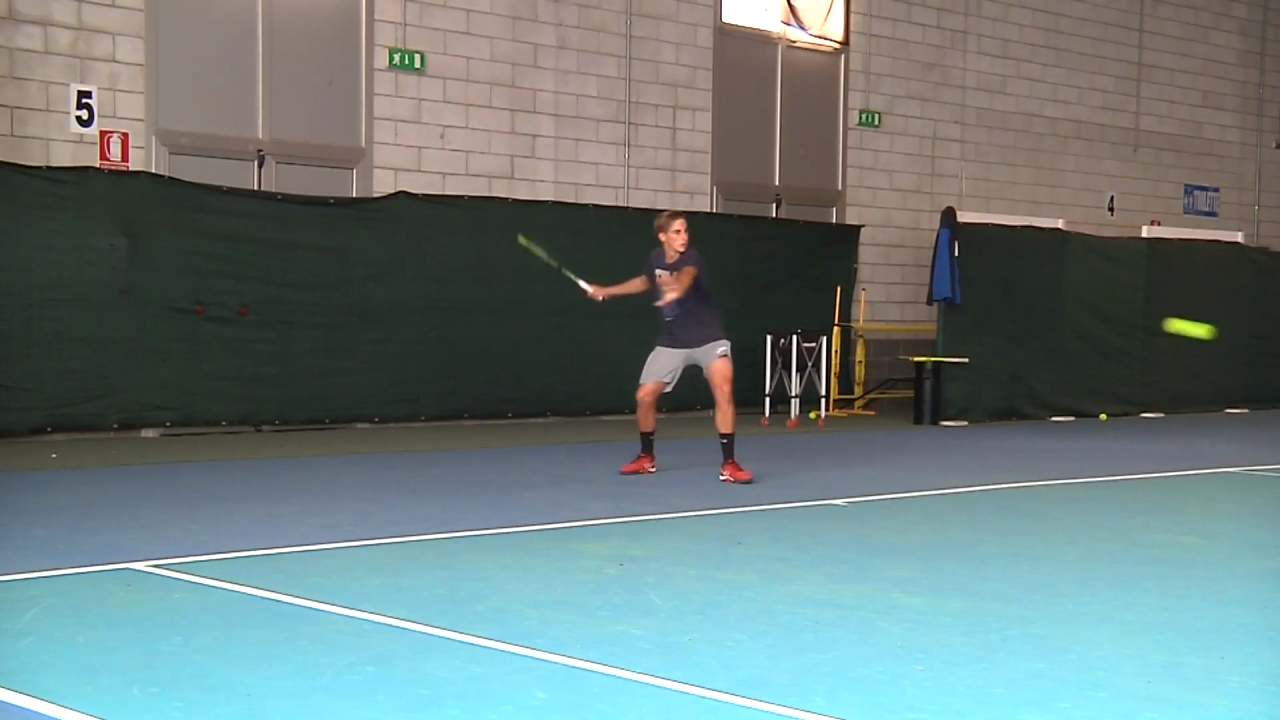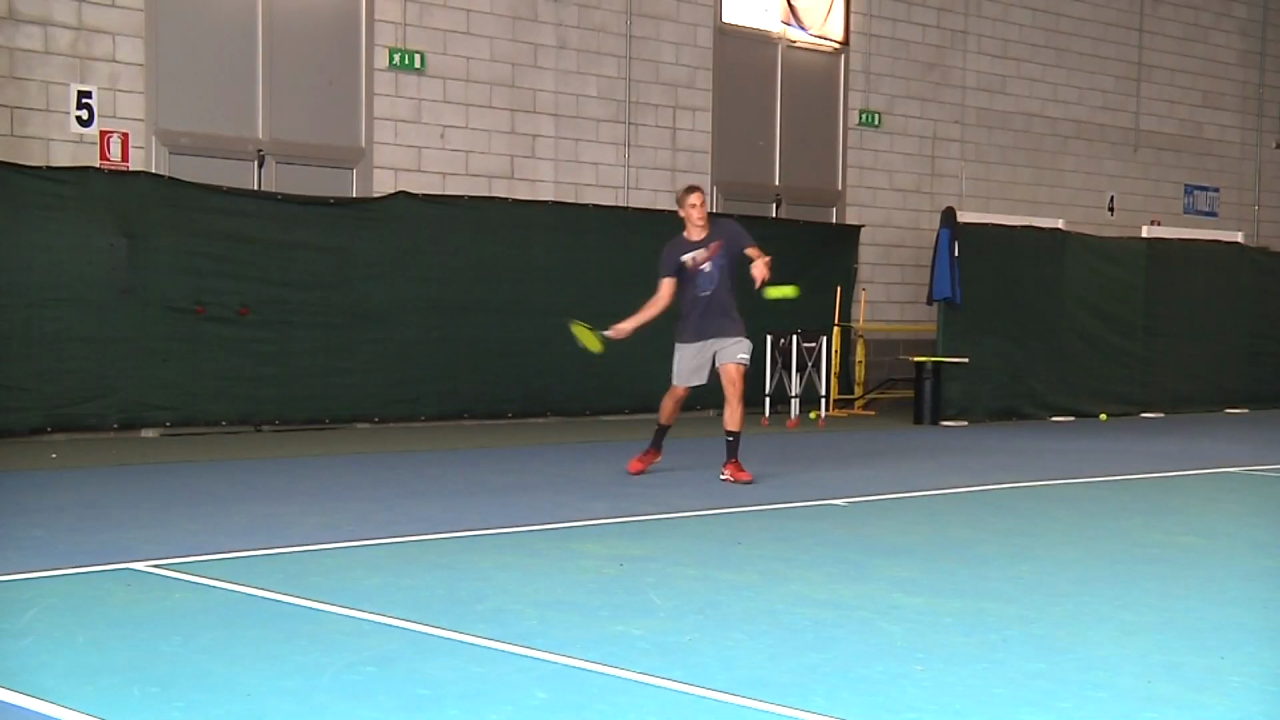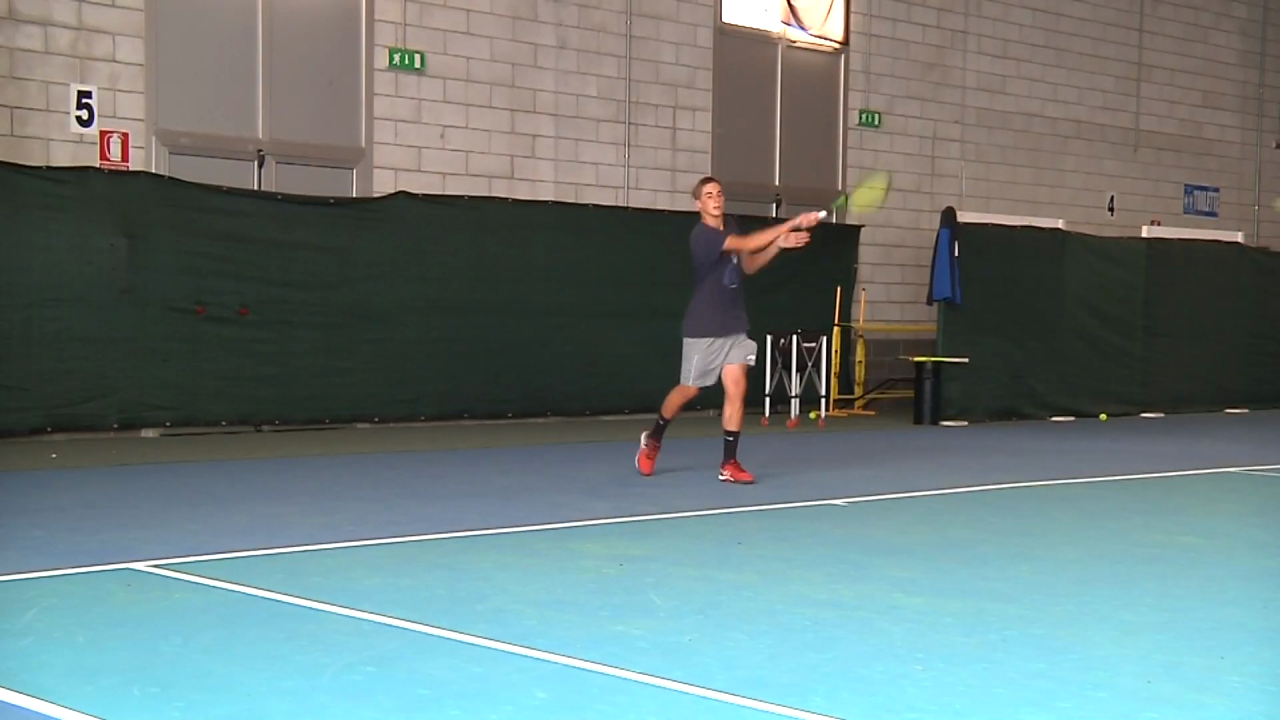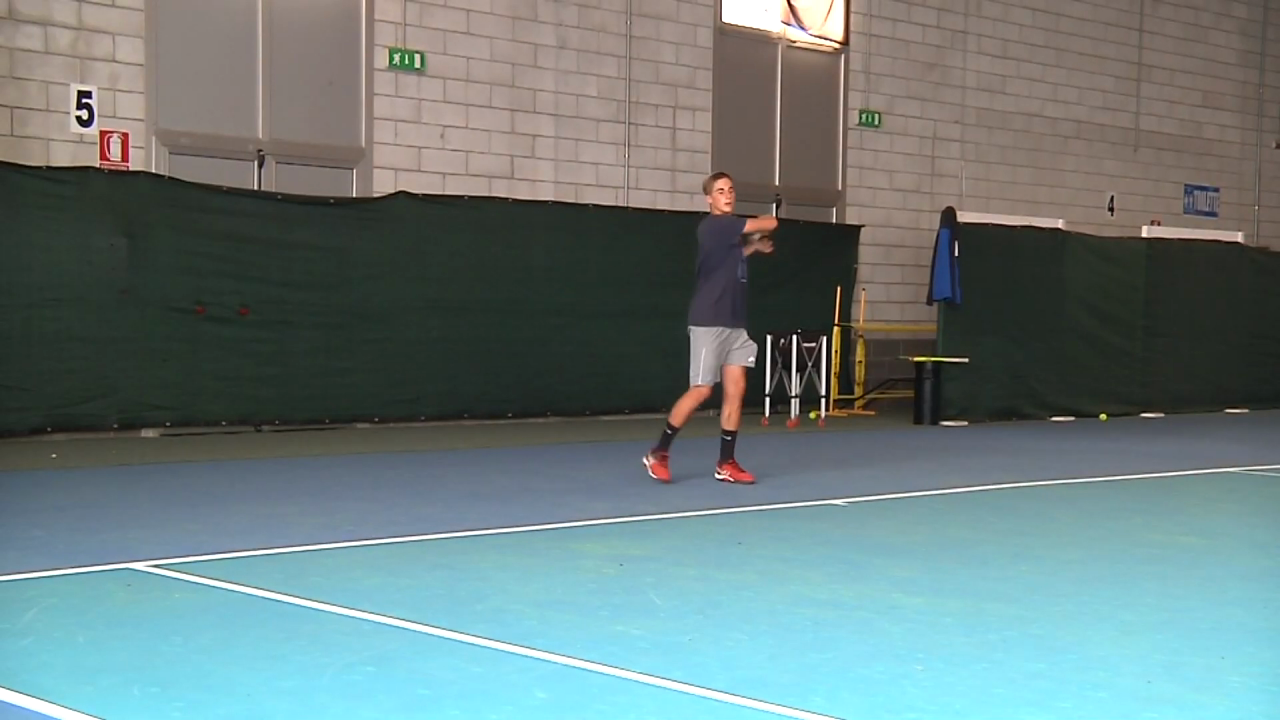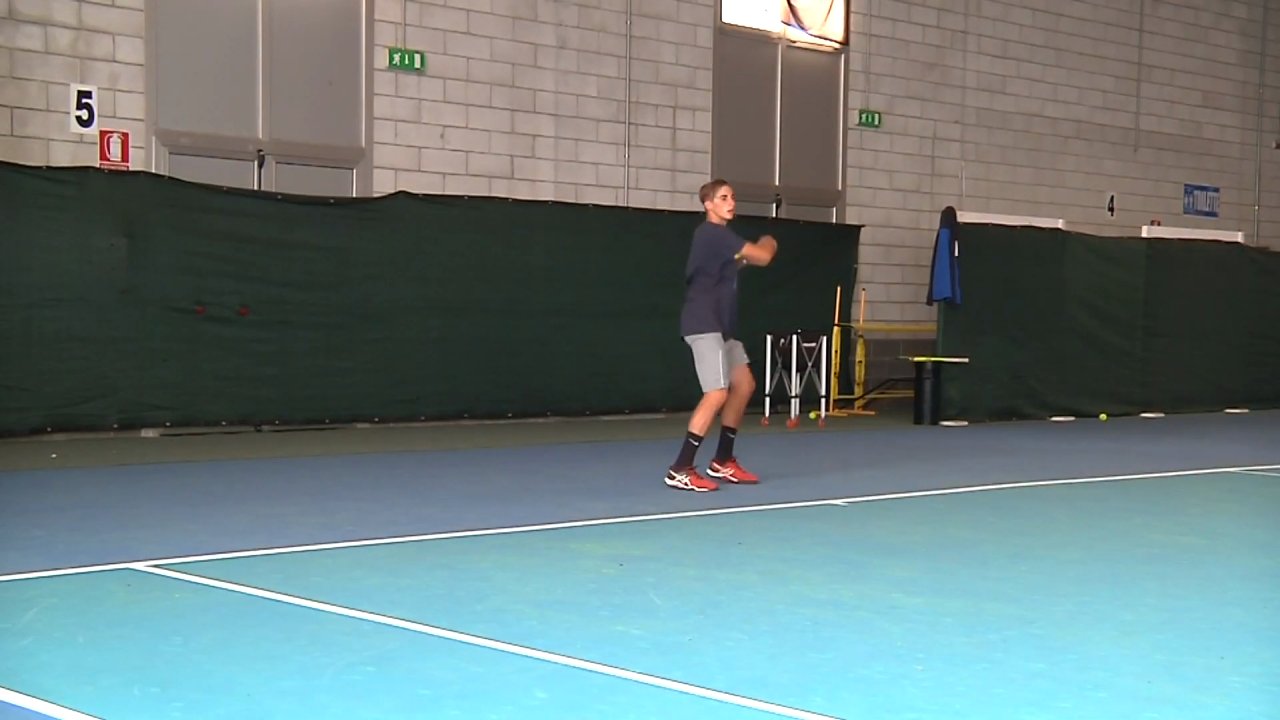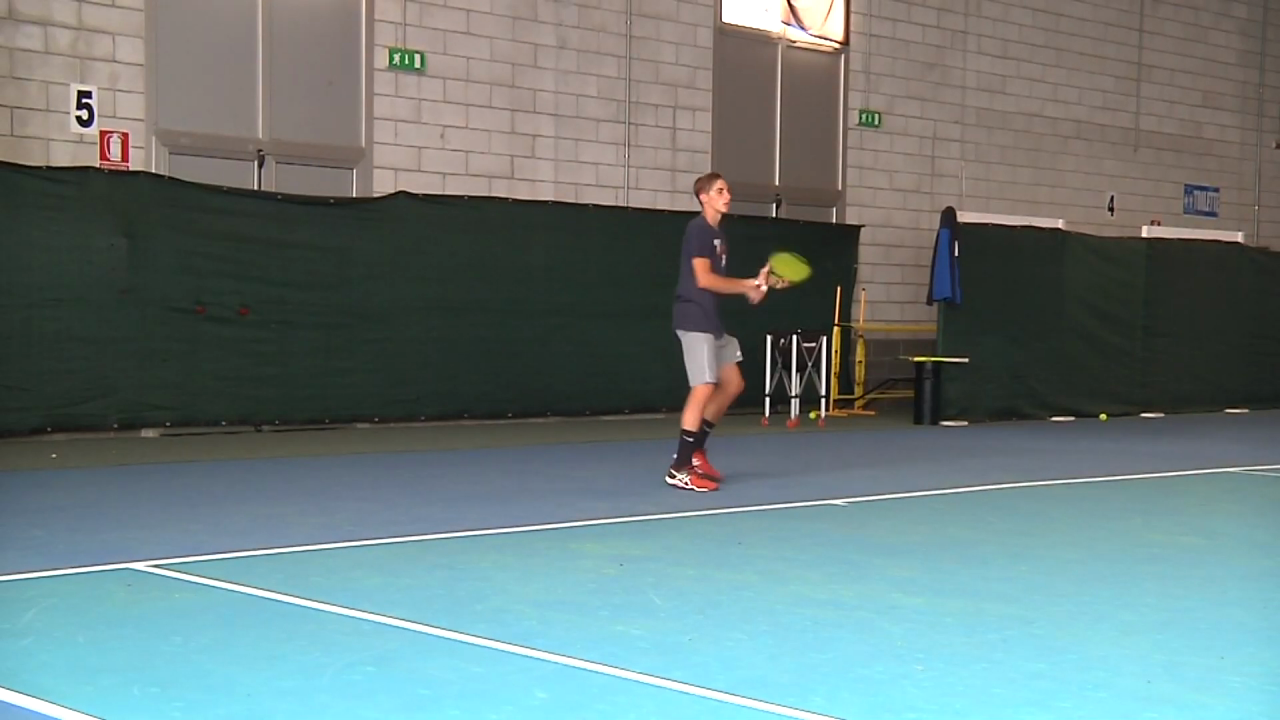
dt=0.2s
person 1, frame 1
left shoulder: (690, 257)
right shoulder: (655, 257)
left elbow: (686, 277)
right elbow: (644, 283)
left wrist: (675, 290)
right wrist: (606, 291)
left hip: (708, 338)
right hip: (671, 341)
left knee: (724, 390)
right knee: (645, 396)
left ankle: (729, 463)
right ankle: (647, 456)
person 1, frame 2
left shoulder: (726, 230)
right shoulder: (674, 248)
left elbow: (757, 254)
right elbow: (663, 298)
left wrist: (760, 263)
right wrist: (631, 323)
left hip: (729, 327)
right hip: (692, 332)
left knee: (734, 388)
right knee: (678, 392)
left ankle: (732, 463)
right ankle: (654, 449)
person 1, frame 3
left shoulder: (730, 228)
right shoulder: (702, 235)
left elbow: (746, 266)
right elbow: (749, 244)
left wrist: (780, 244)
right wrist: (791, 225)
left hip: (734, 325)
right hip: (704, 327)
left knee: (736, 389)
right knee: (689, 389)
left ankle: (730, 464)
right ankle: (652, 439)
person 1, frame 4
left shoulder: (725, 227)
right shoulder: (718, 224)
right elbow: (769, 223)
left wrist: (753, 245)
right wrist: (757, 231)
left hip: (732, 322)
right hip: (708, 321)
left knee: (735, 389)
right knee: (701, 390)
left ankle: (725, 462)
right ankle: (658, 453)
person 1, frame 5
left shoulder: (715, 234)
right shoulder: (714, 232)
right elbow: (763, 253)
left wrist: (745, 257)
right wrist: (768, 243)
left hip: (718, 326)
right hip: (703, 325)
left knee: (744, 386)
right knee: (718, 393)
left ankle: (723, 461)
right ankle: (680, 468)
person 1, frame 6
left shoulder: (718, 232)
right shoulder: (698, 229)
right elbow: (703, 278)
left wrist: (753, 283)
right wrist: (746, 289)
left hip: (712, 322)
right hip: (693, 320)
left knee: (732, 385)
right knee: (703, 388)
left ankle: (695, 450)
right ankle: (680, 469)
